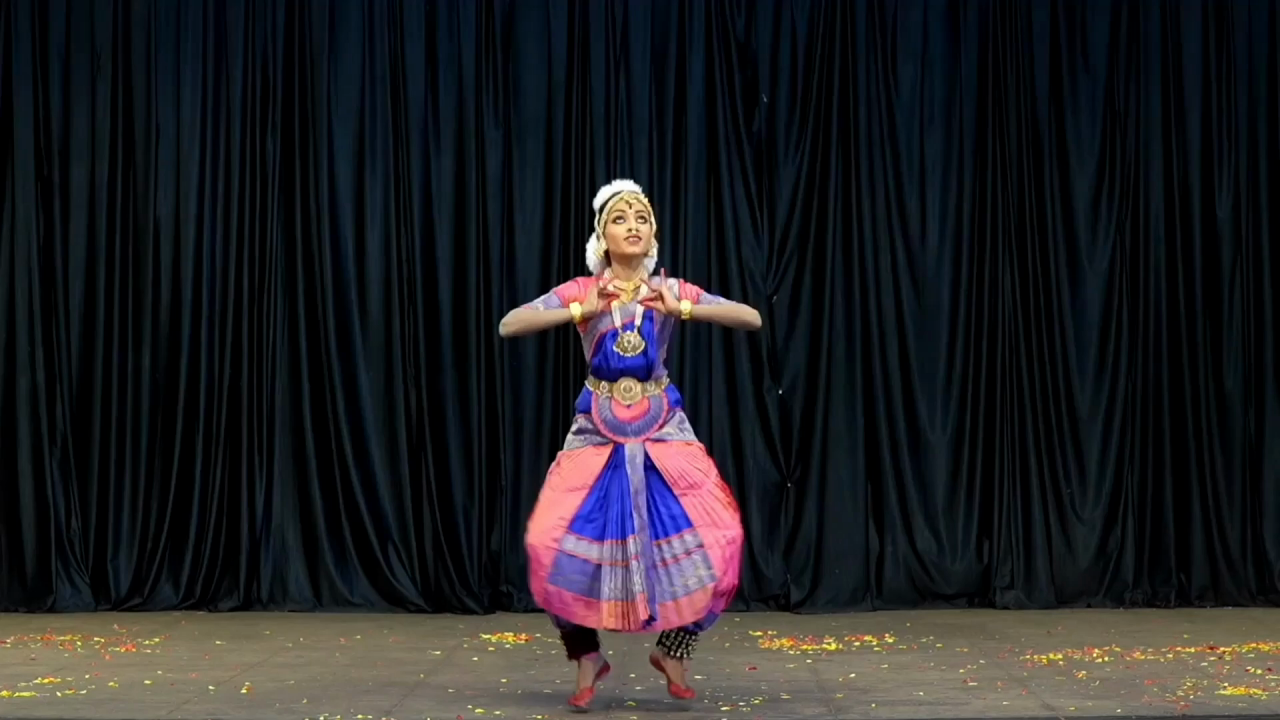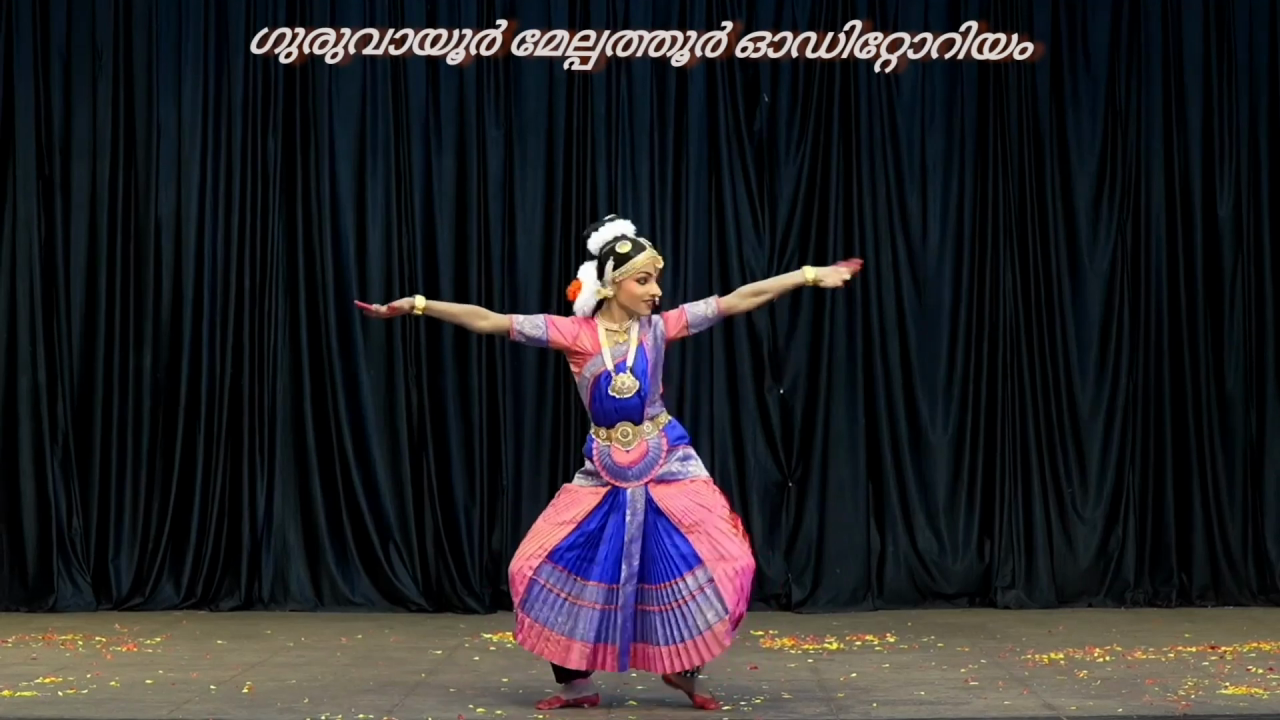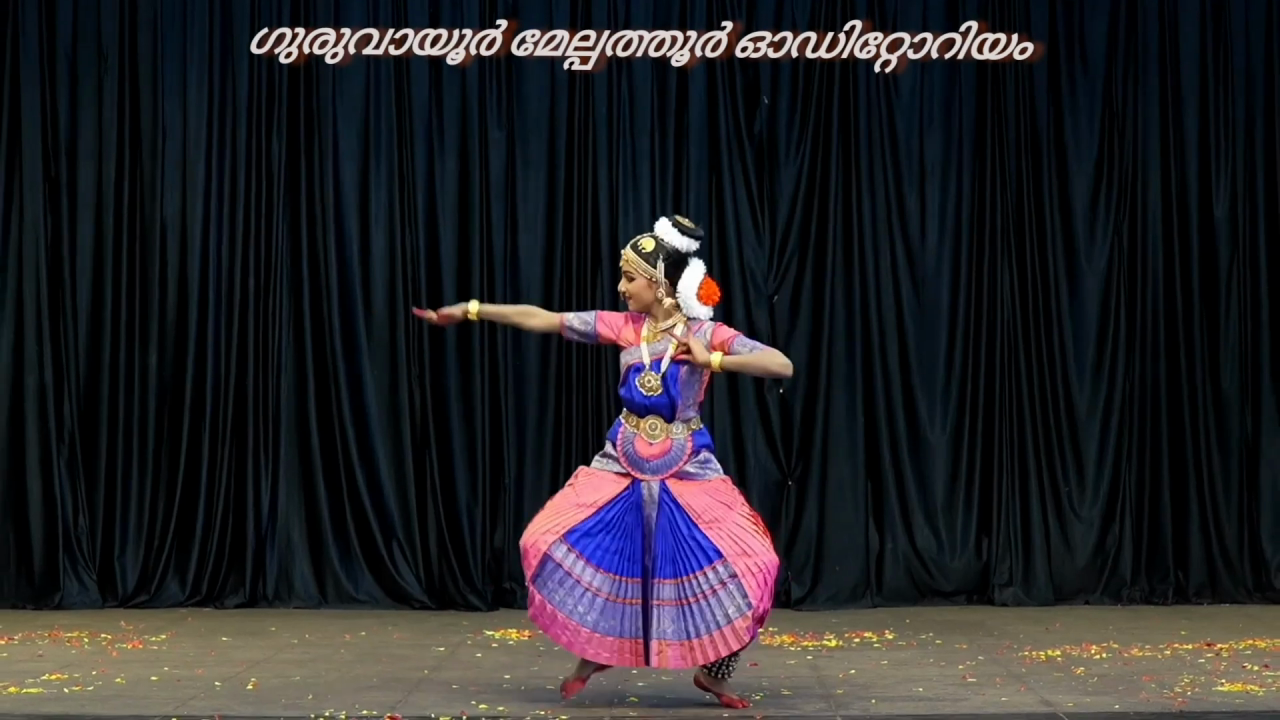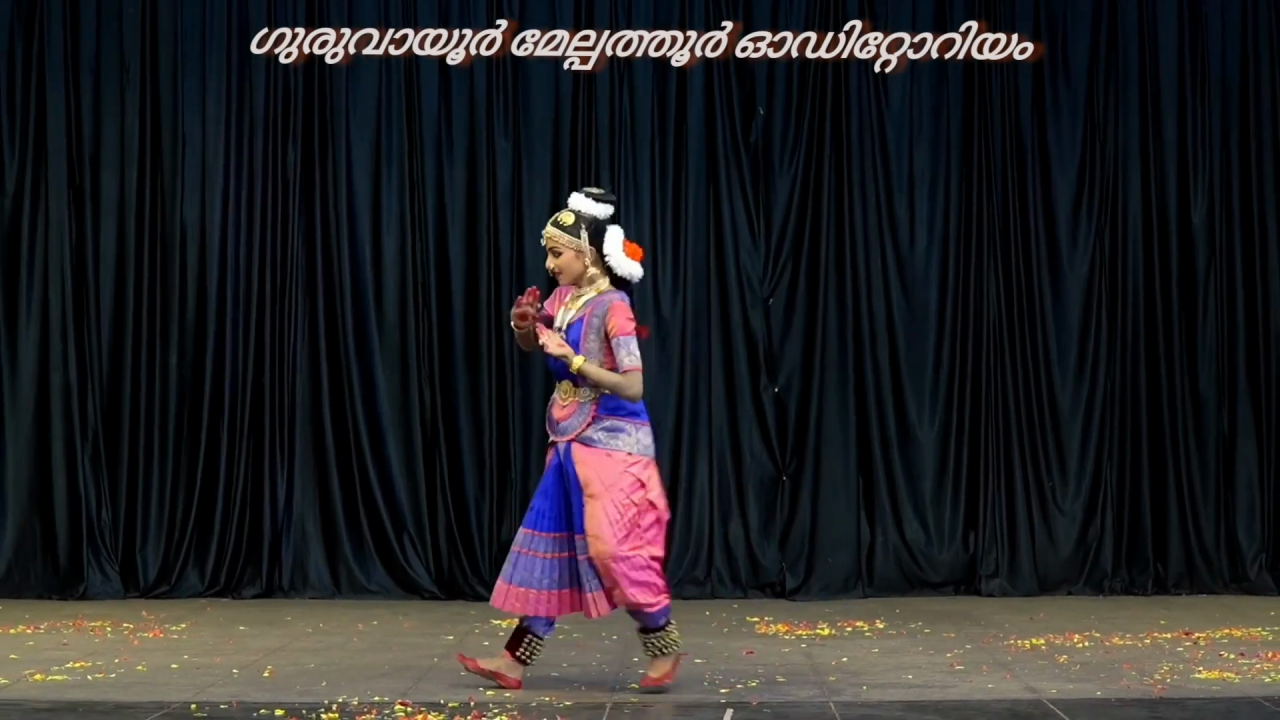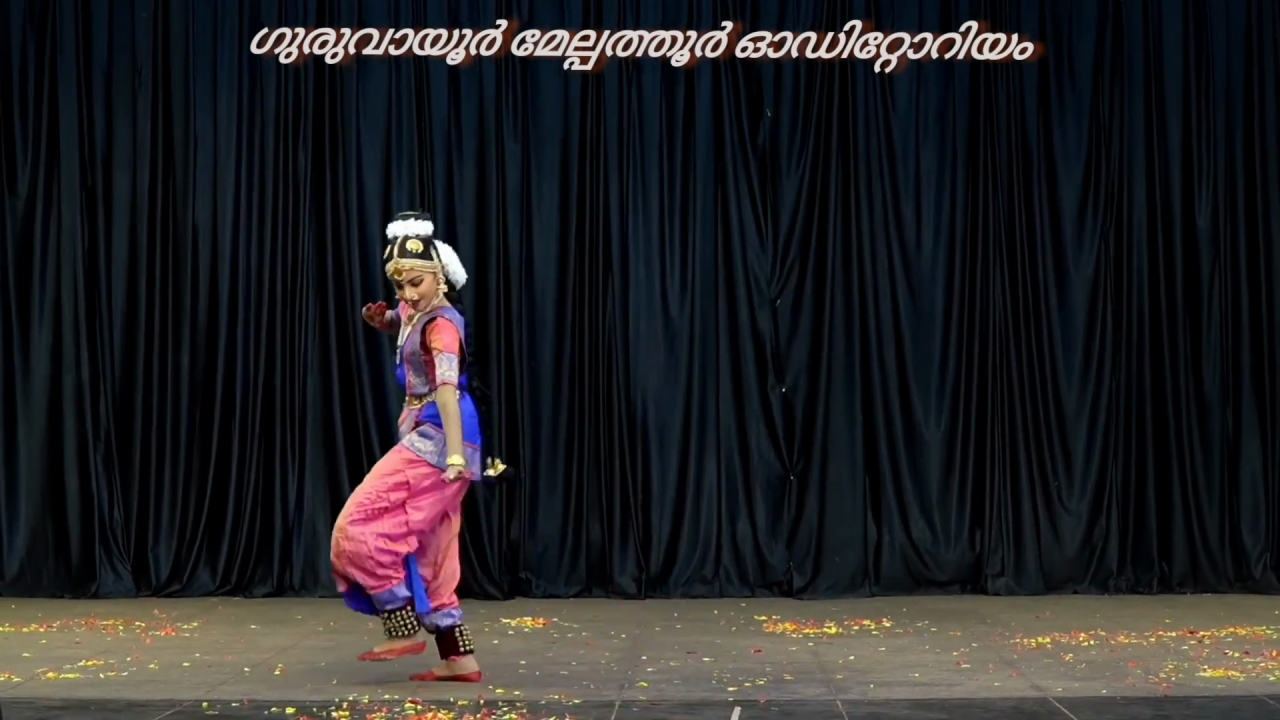
dt=1s
person 1, frame 1
left shoulder: (673, 292)
right shoulder: (581, 293)
left elbow: (752, 319)
right elbow: (509, 325)
left wrist: (680, 309)
right wrist: (584, 312)
left hip: (662, 433)
right hip: (597, 435)
left knee: (700, 534)
right knee: (565, 538)
left ankle: (670, 647)
right ankle: (587, 656)
person 1, frame 2
left shoulder: (660, 327)
right shoulder: (571, 331)
left elbow: (739, 299)
right elbow: (487, 321)
left wrist: (811, 276)
right wrist: (416, 304)
left hip: (668, 468)
right hip: (605, 474)
left knee: (710, 563)
right knee: (546, 568)
left ankle: (686, 670)
right ankle: (577, 682)
person 1, frame 3
left shoulder: (707, 335)
right shoulder: (623, 326)
left elbow: (782, 366)
right elbow: (544, 320)
left wrist: (712, 361)
right wrist: (471, 311)
left hip: (686, 470)
right hip: (621, 466)
left knee: (745, 567)
right knee: (551, 545)
left ankle: (713, 671)
right ankle: (593, 656)
person 1, frame 4
left shoulder: (612, 306)
right shoulder: (562, 299)
left elbow: (632, 387)
right elbow: (530, 345)
left wrist: (571, 358)
right wrist: (525, 323)
left hip: (614, 439)
right hip: (576, 441)
left knee: (614, 546)
right knee: (547, 543)
left ankle: (663, 647)
right ankle: (514, 658)
person 1, frame 5
left shoulder: (442, 324)
right shoulder: (416, 310)
left elbow: (447, 391)
right elbow: (396, 328)
left wrist: (455, 457)
right wrist: (379, 318)
left hip: (436, 443)
right hip: (427, 440)
left knee: (357, 529)
right knee: (427, 553)
left ankle: (404, 630)
right ankle: (458, 657)
